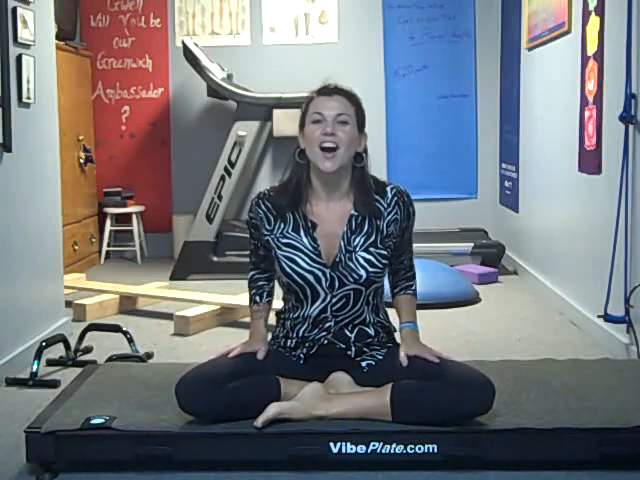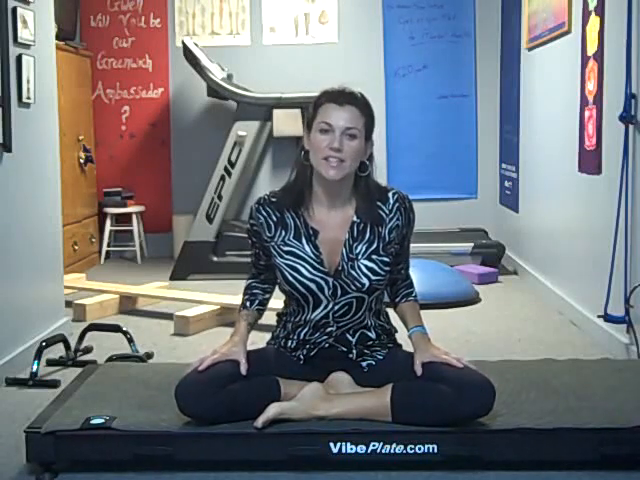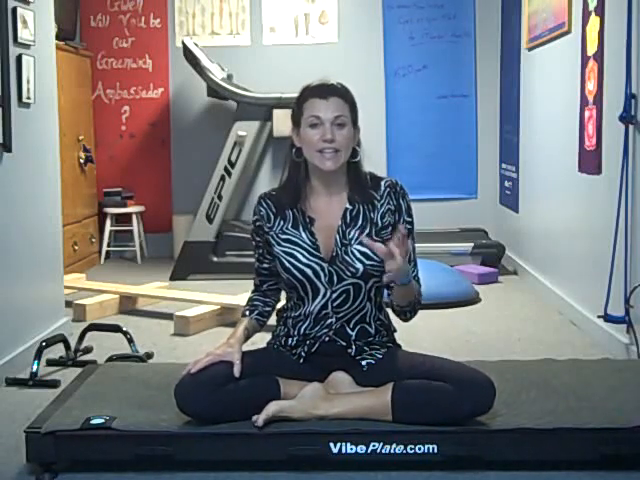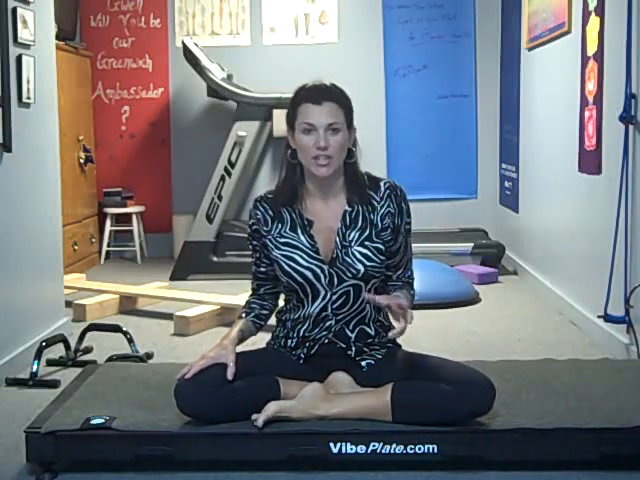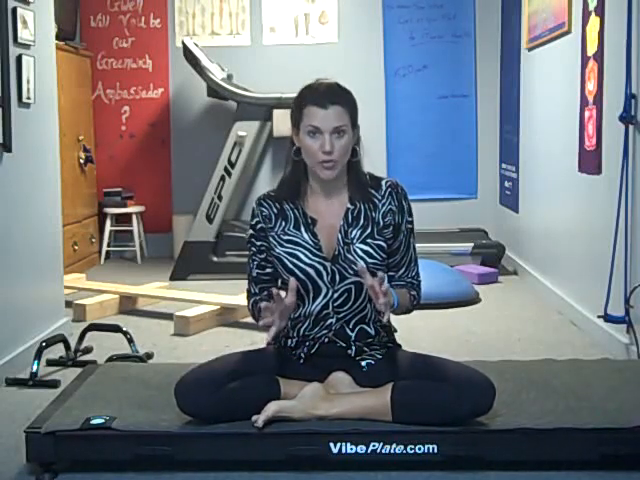
dt=1s
person 1, frame 1
left shoulder: (392, 204)
right shoulder: (268, 207)
left wrist: (409, 332)
right wrist: (257, 332)
left hip: (370, 354)
right hip: (294, 354)
left knee: (477, 392)
right knee: (192, 392)
left ankle: (318, 404)
right ankle: (340, 393)
person 1, frame 2
left shoulder: (393, 208)
right shoulder: (269, 212)
left wrist: (420, 337)
right wrist: (239, 336)
left hip: (371, 356)
right hip: (294, 355)
left knee: (477, 394)
right knee: (192, 394)
left ankle: (319, 404)
right ankle: (336, 392)
person 1, frame 3
left shoulder: (387, 197)
right shoulder: (272, 208)
left elbow: (407, 309)
left wrist: (398, 271)
right wrist: (236, 339)
left hip: (370, 355)
right hip: (295, 354)
left knee: (478, 391)
right knee: (192, 393)
left ankle: (320, 404)
right ankle: (337, 391)
person 1, frame 4
left shoulder: (386, 199)
right shoulder: (268, 210)
left elbow: (400, 280)
right elbow: (264, 293)
left wrist: (396, 301)
right wrist: (231, 339)
left hip: (370, 355)
right hip: (294, 355)
left knee: (477, 392)
right knee: (192, 392)
left ankle: (319, 405)
right ankle: (337, 391)
person 1, frame 5
left shoulder: (388, 198)
right shoulder: (270, 209)
left elbow: (410, 292)
right elbow: (257, 298)
left wrist: (388, 298)
right wrist: (275, 311)
left hip: (371, 355)
right hip: (295, 356)
left knee: (477, 392)
right knee: (192, 393)
left ankle: (318, 405)
right ankle: (338, 392)
